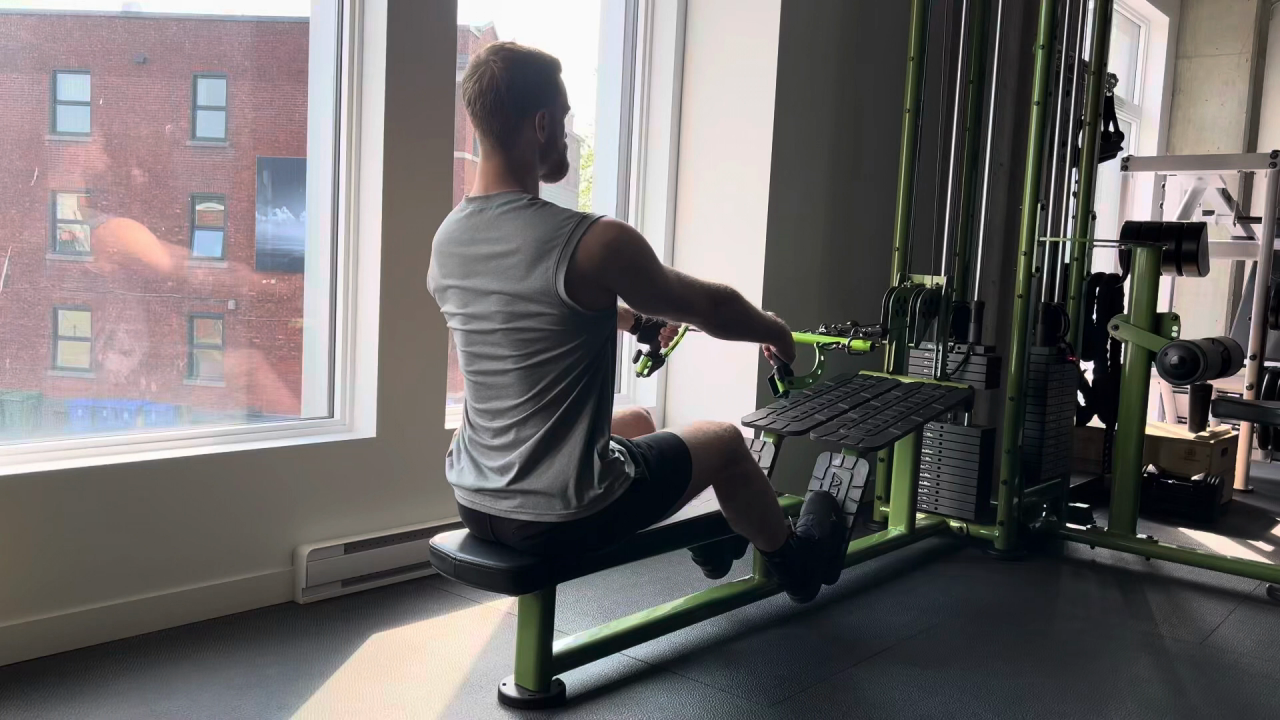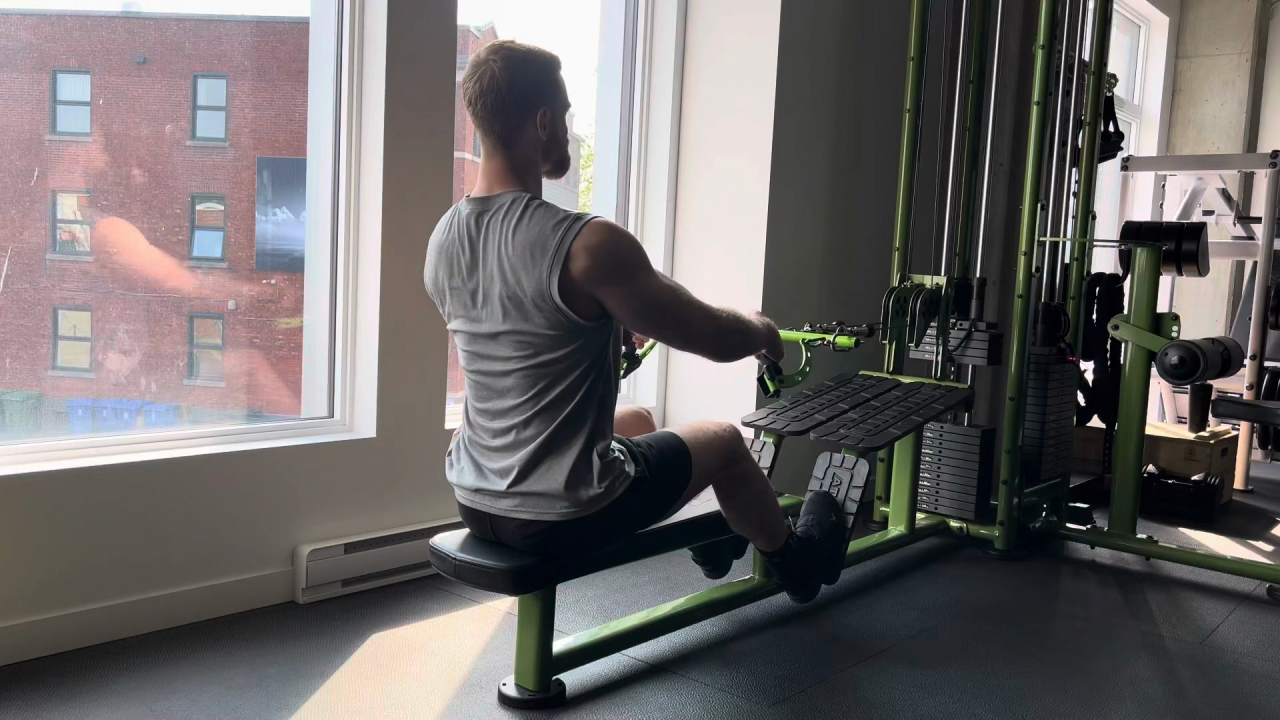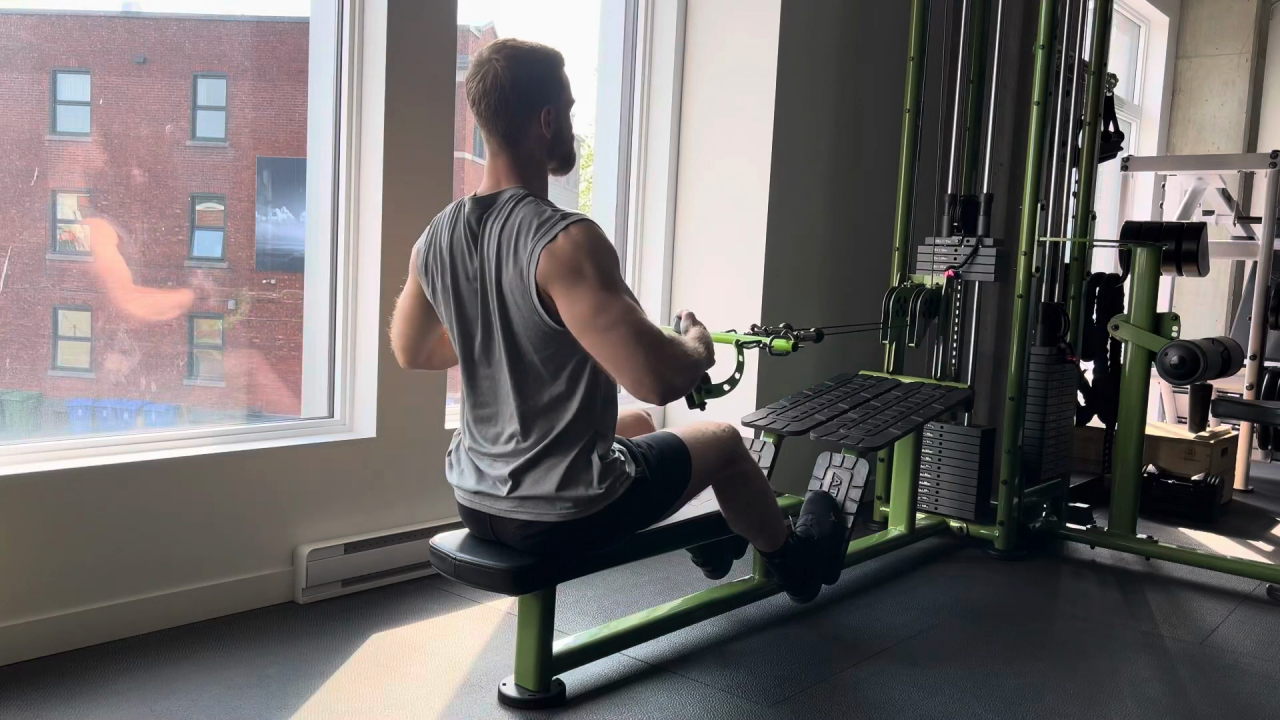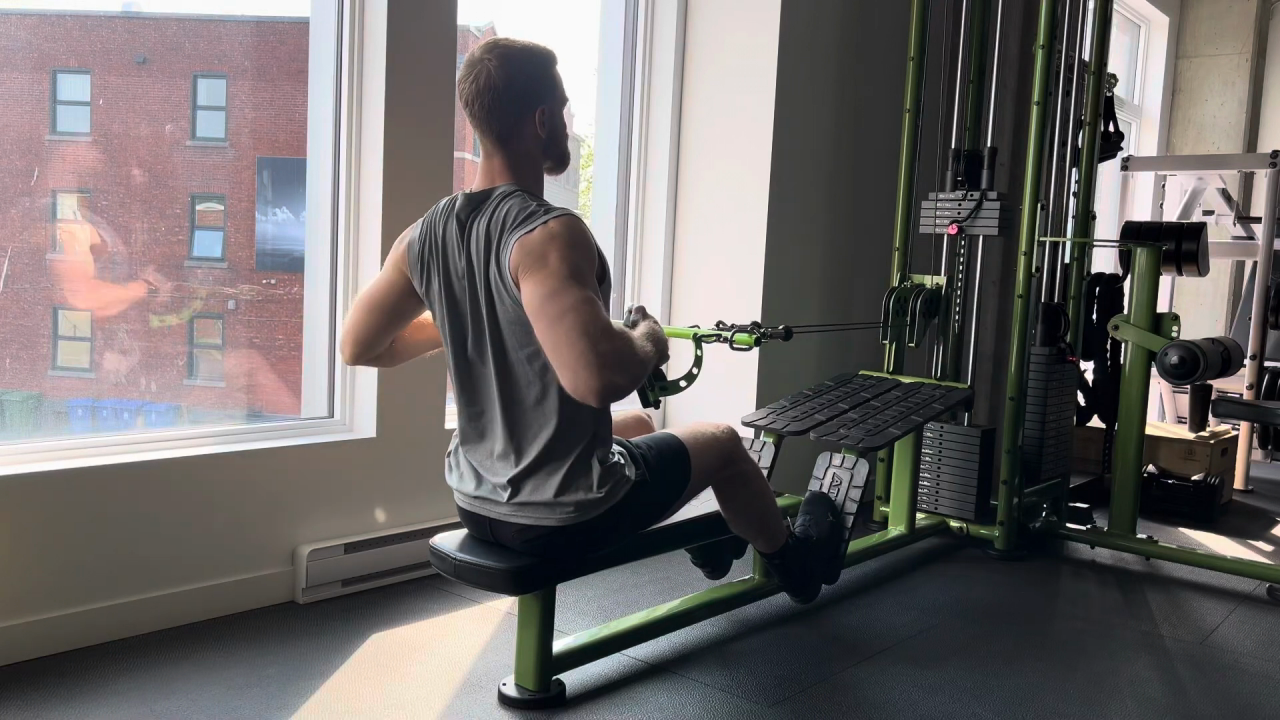
dt=0.4s
person 1, frame 1
left shoulder: (448, 240)
right shoulder: (592, 243)
right elbow: (713, 308)
left wrist: (626, 315)
right wrist: (774, 331)
left hip: (475, 503)
right hip: (565, 517)
left knee: (636, 423)
right knee: (723, 440)
right ankle: (798, 560)
person 1, frame 2
left shoulder: (444, 240)
right shoulder: (587, 245)
right elbow: (715, 338)
right wrist: (763, 334)
left hip: (477, 502)
right hip: (566, 515)
left knee: (636, 422)
right knee: (723, 440)
right ankle: (797, 561)
person 1, frame 3
left shoulder: (434, 239)
right shoulder: (565, 243)
left elbow: (411, 352)
right elbow: (662, 379)
right wrist: (699, 345)
left hip: (477, 502)
right hip: (569, 515)
left knee: (636, 425)
right knee: (724, 442)
left ankle: (708, 541)
right ankle: (797, 561)
person 1, frame 4
left shoulder: (424, 237)
right shoulder: (549, 236)
left elbow: (357, 346)
right elbow: (599, 378)
right wrist: (649, 340)
left hip: (477, 504)
right hip: (566, 517)
left knee: (637, 426)
right knee: (722, 442)
left ankle: (708, 541)
right ankle: (795, 561)
